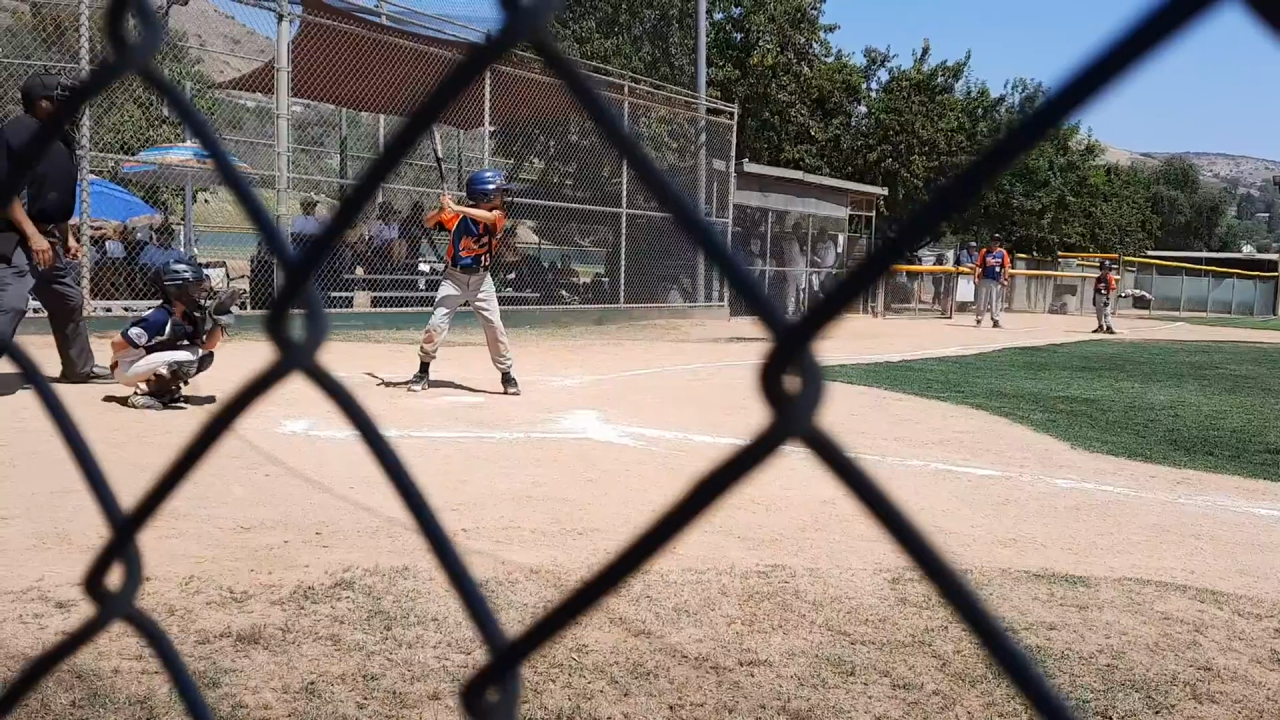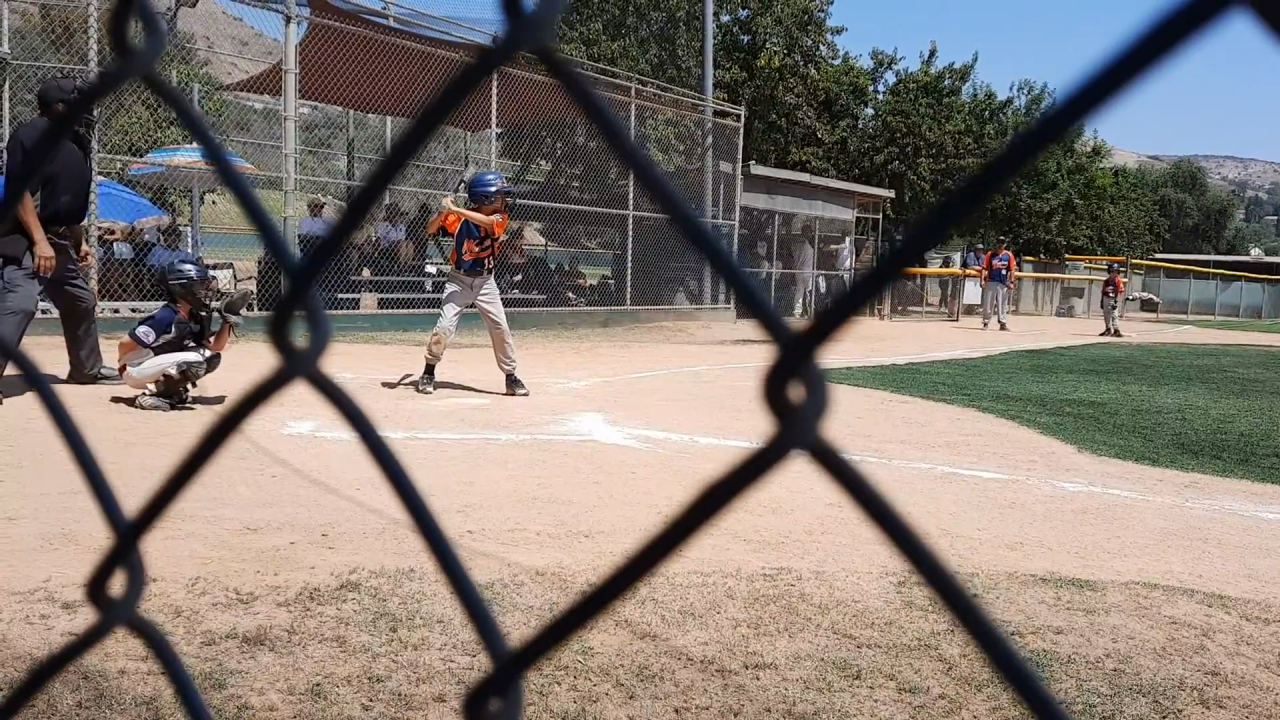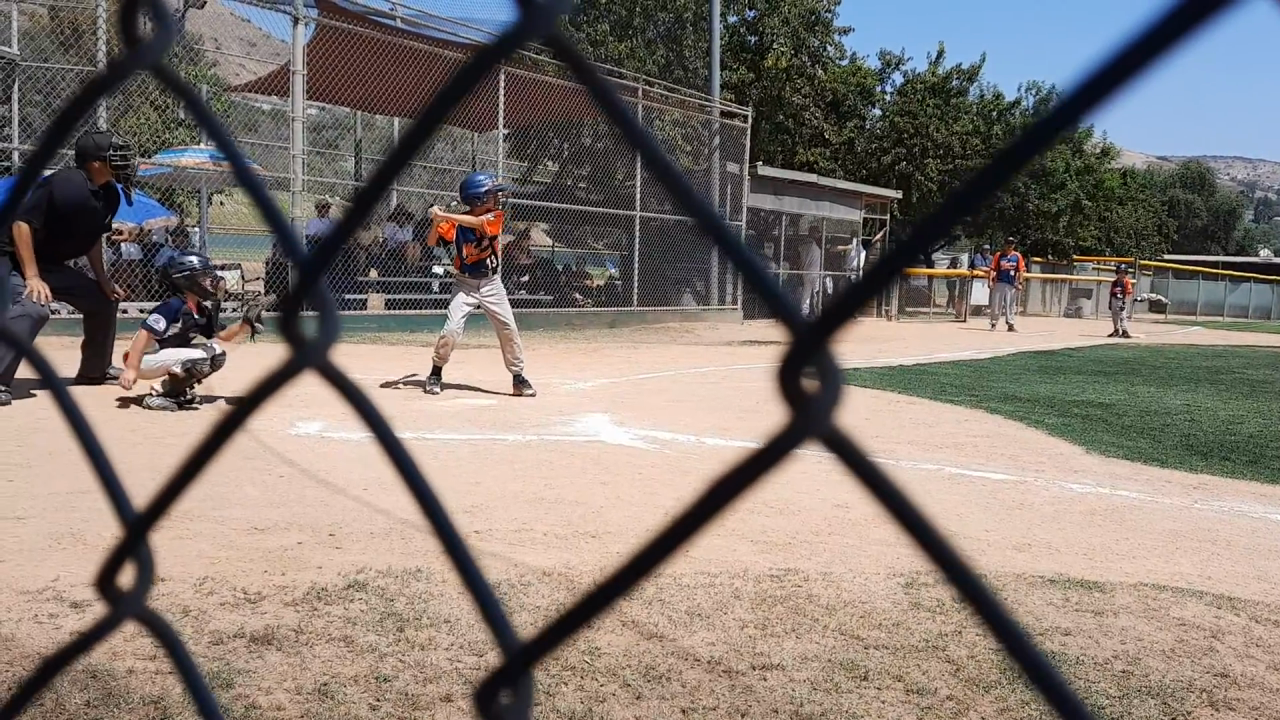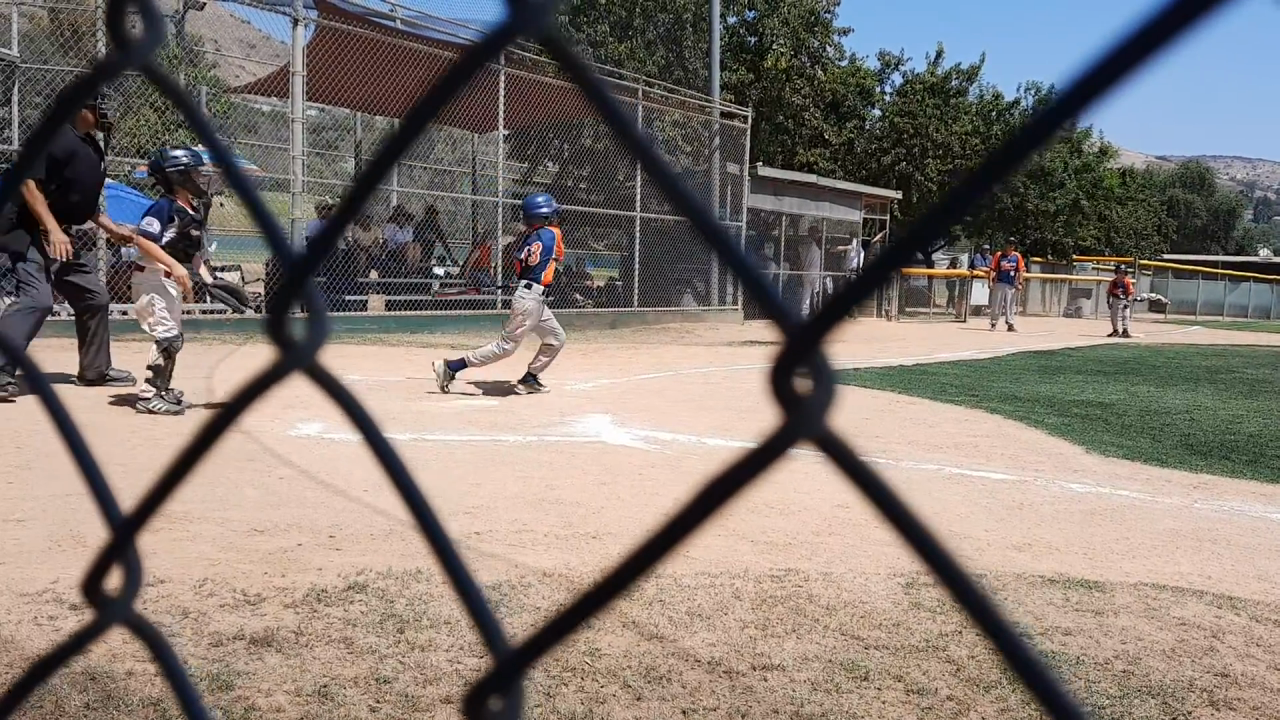
dt=1s
person 1, frame 1
left shoulder: (57, 137)
left wrist: (67, 237)
right wrist: (33, 236)
left hip: (48, 239)
left knee: (70, 301)
left ankle: (79, 367)
person 1, frame 2
left shoulder: (76, 140)
right shoulder: (32, 134)
left wrist: (80, 240)
right wrist: (40, 241)
left hip: (60, 243)
right hip: (27, 241)
left knee: (82, 302)
left ankle: (87, 369)
person 1, frame 3
left shoulder: (110, 195)
right shoulder: (63, 184)
left elbow: (93, 237)
left wrist: (102, 279)
right wrist: (32, 277)
left hip: (54, 264)
left knee: (104, 300)
right knee: (33, 308)
left ankle: (94, 370)
person 1, frame 4
left shoulder: (93, 146)
right shoulder: (53, 136)
right elbow: (28, 184)
left wrist: (111, 228)
right wrist: (53, 228)
left hip: (64, 238)
right hip: (32, 235)
left knee: (95, 298)
right knee: (37, 300)
left ankle: (95, 370)
person 2, frame 1
left shoulder: (499, 215)
right shoulder: (457, 215)
left elbow: (488, 217)
right elbow: (428, 223)
left wrist: (456, 208)
right wrist: (442, 209)
left hip: (481, 280)
right hip: (454, 277)
left knee: (495, 327)
right knee: (437, 324)
left ankle: (507, 376)
right ankle: (423, 372)
person 2, frame 2
left shoulder: (500, 218)
right shoulder: (459, 217)
left elbow: (486, 222)
right elbow: (430, 229)
left wrist: (455, 209)
right wrist: (444, 211)
left hip: (486, 282)
right hip: (459, 280)
left knee: (501, 328)
right knee: (444, 327)
left ankle: (511, 377)
right ankle: (428, 373)
person 2, frame 3
left shoulder: (496, 216)
right shoulder: (457, 221)
left elbow: (476, 222)
right elbow: (431, 242)
left wrist: (444, 216)
right wrist: (436, 220)
left hip: (491, 283)
right hip: (464, 284)
left knee: (509, 329)
right knee: (451, 330)
left ankle: (519, 379)
right ankle: (435, 375)
person 2, frame 4
left shoulder: (528, 239)
right shoulder: (554, 234)
left elbow: (519, 270)
right elbow: (557, 260)
left hip: (526, 295)
right hip: (530, 297)
left knee: (556, 338)
right knee: (504, 347)
left ankle: (529, 379)
right ankle: (449, 367)
person 3, frame 1
left shoulder: (189, 317)
right shoulder: (159, 318)
left elbow: (207, 345)
right elbow: (117, 343)
right wrist: (127, 358)
left hip: (151, 362)
right hip: (127, 369)
left knee: (203, 355)
right knee: (185, 361)
left ankle: (160, 390)
right ankle: (143, 393)
person 3, frame 2
left shoulder: (195, 318)
right shoulder: (166, 317)
left elbow: (216, 346)
right elbow: (126, 343)
left wrist: (227, 319)
right wrist: (124, 365)
left hip: (159, 366)
right hip: (136, 371)
left knee: (211, 357)
right knee: (194, 362)
left ankle: (170, 391)
right ankle: (151, 395)
person 3, frame 3
left shoulder: (202, 310)
right shoulder: (174, 306)
left elbow: (224, 335)
right elbow: (144, 334)
left wrist: (247, 322)
right wrist: (130, 369)
left hip: (166, 353)
right hip: (146, 359)
left knee: (216, 355)
right knee: (199, 360)
left ankle: (176, 390)
right ankle: (157, 395)
person 3, frame 4
left shoulder: (194, 210)
right shoulder: (164, 206)
left elbow: (192, 252)
right elbow: (143, 240)
right wrist: (174, 265)
left hip: (171, 281)
right hip: (154, 278)
left knee: (173, 338)
right knee: (166, 337)
left ankle: (163, 390)
right ankle: (149, 396)
